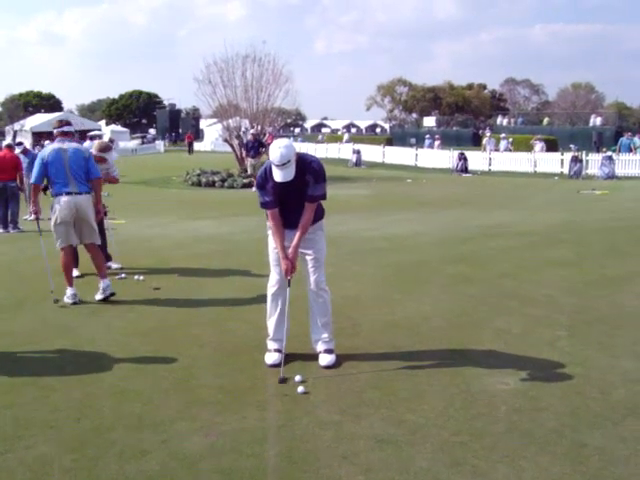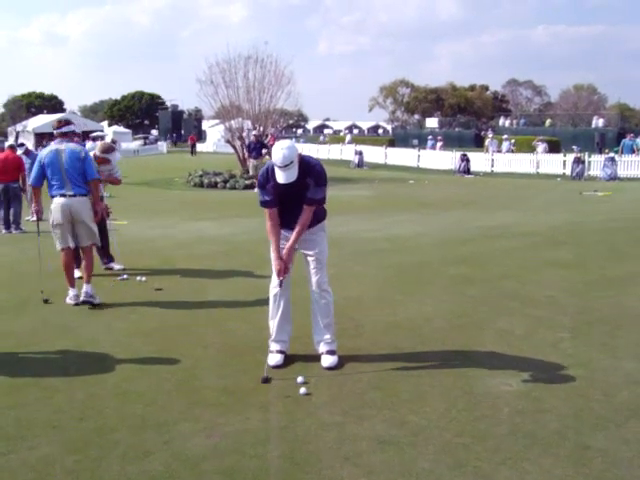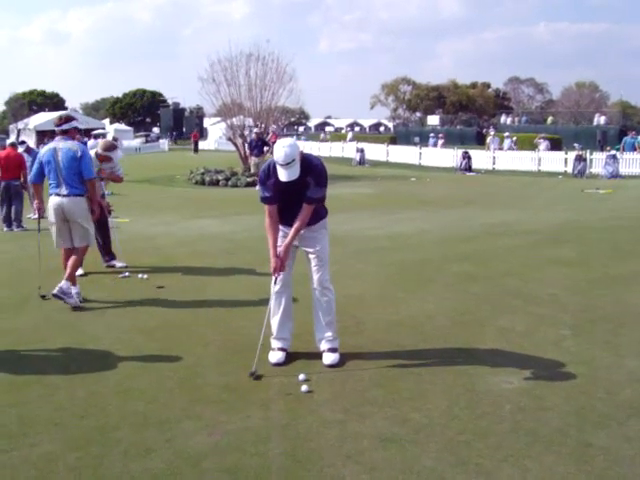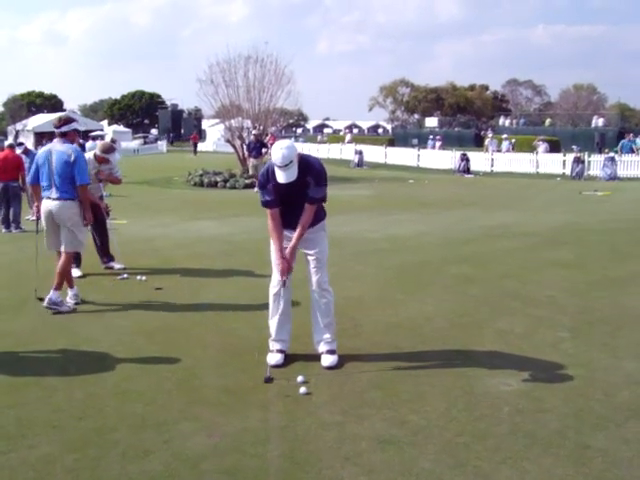
dt=0.2s
person 1, frame 1
left shoulder: (314, 168)
right shoulder: (264, 176)
left elbow: (309, 211)
right elbow: (273, 218)
left wrist: (295, 248)
right wrist: (282, 255)
left hip: (311, 229)
right hip: (279, 230)
left knee: (317, 284)
right knee: (277, 284)
left ankle: (324, 343)
right ankle: (275, 343)
person 1, frame 2
left shoulder: (315, 171)
right shoulder: (266, 176)
left elbow: (307, 213)
right elbow: (271, 218)
left wrist: (290, 250)
right wrist: (276, 255)
left hip: (312, 230)
right hip: (281, 231)
left knee: (320, 285)
right knee: (278, 285)
left ankle: (327, 345)
right ankle: (278, 344)
person 1, frame 3
left shoulder: (316, 169)
right shoulder: (267, 172)
left elbow: (306, 213)
right elbow: (270, 215)
left wrist: (287, 247)
right wrist: (273, 253)
left hip: (314, 227)
right hip: (282, 227)
left knee: (321, 283)
right knee: (280, 283)
left ankle: (328, 342)
right ankle: (279, 342)
person 1, frame 4
left shoulder: (315, 169)
right shoulder: (266, 176)
left elbow: (309, 213)
right elbow: (273, 218)
left wrist: (293, 250)
right wrist: (279, 255)
left hip: (313, 229)
right hip: (283, 230)
left knee: (320, 284)
right knee: (278, 284)
left ankle: (327, 344)
right ankle: (278, 344)
person 2, frame 1
left shoulder: (46, 152)
right shoulder: (82, 150)
left elbow: (36, 182)
right elbow: (96, 179)
left wrist: (34, 203)
right wrist: (98, 203)
left hip: (62, 202)
right hip: (84, 200)
left knee: (66, 248)
right knee: (91, 244)
left ankle: (70, 291)
right ankle: (105, 283)
person 2, frame 2
left shoulder: (44, 154)
right shoulder: (81, 150)
left elbow: (35, 184)
right elbow: (93, 180)
left wrist: (37, 203)
right wrist: (97, 204)
left hip: (58, 203)
right hip: (81, 202)
left knee: (66, 250)
right knee: (87, 247)
left ankle: (73, 292)
right ankle: (87, 289)
person 2, frame 3
left shoulder: (45, 151)
right shoulder: (79, 148)
left elbow: (35, 180)
right elbow: (90, 180)
left wrist: (38, 200)
right wrist: (94, 203)
left hip: (55, 202)
right hip: (77, 202)
left knee: (66, 248)
right knee: (81, 247)
left ankle: (73, 290)
right ankle: (65, 286)
person 2, frame 4
left shoulder: (42, 152)
right shoulder: (74, 152)
left elbow: (33, 182)
right elbow: (82, 185)
left wrist: (38, 202)
right wrist: (87, 209)
left hip: (48, 205)
right hip: (68, 206)
left knee: (61, 252)
right knee: (68, 253)
left ankle: (72, 292)
right ankle: (54, 296)
person 3, frame 1
left shoulder: (107, 161)
left elbow: (115, 179)
left wrist: (104, 177)
left knee: (99, 228)
left ankle: (105, 260)
right ankle: (72, 266)
person 3, frame 2
left shoulder: (110, 162)
left elbow: (118, 180)
left wrist: (106, 178)
left knee: (102, 229)
left ankle: (107, 261)
right ankle: (75, 266)
person 3, frame 3
left shoulder: (111, 160)
left elbow: (120, 178)
left wrist: (108, 176)
right wrist: (102, 202)
left hip: (98, 195)
left knee: (103, 227)
left ankle: (109, 258)
person 3, frame 4
left shoulder: (109, 162)
left elbow: (118, 180)
left wrist: (107, 177)
right wrist: (100, 203)
left hip: (96, 196)
left knee: (101, 228)
left ankle: (107, 260)
right ankle: (74, 265)
